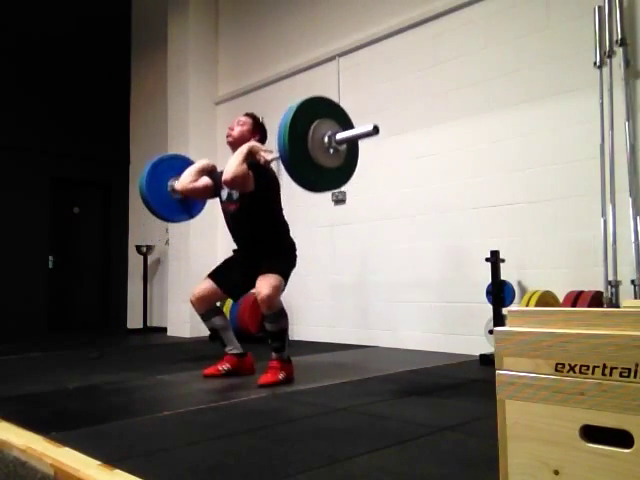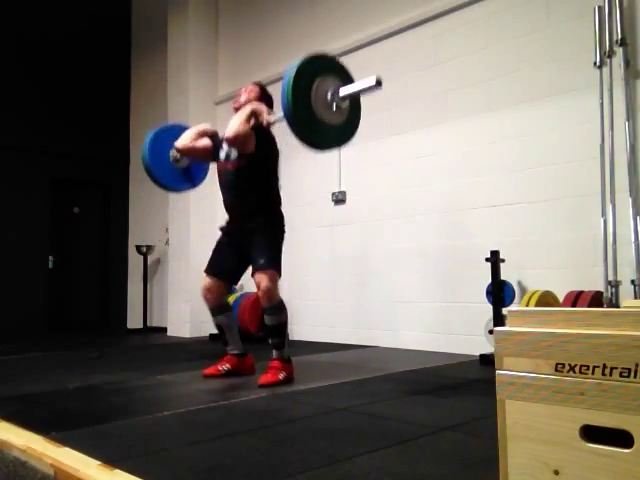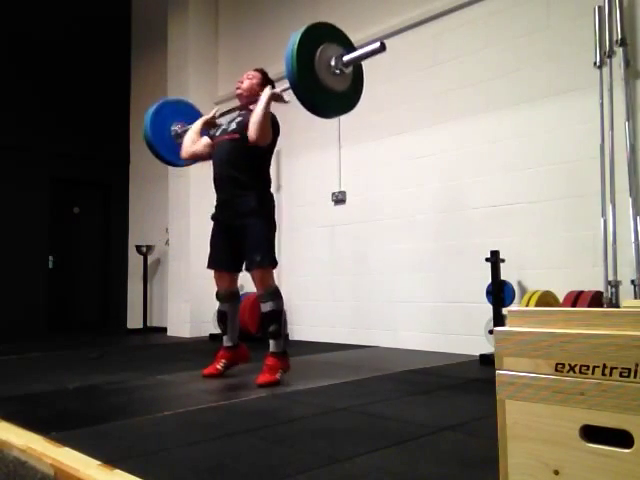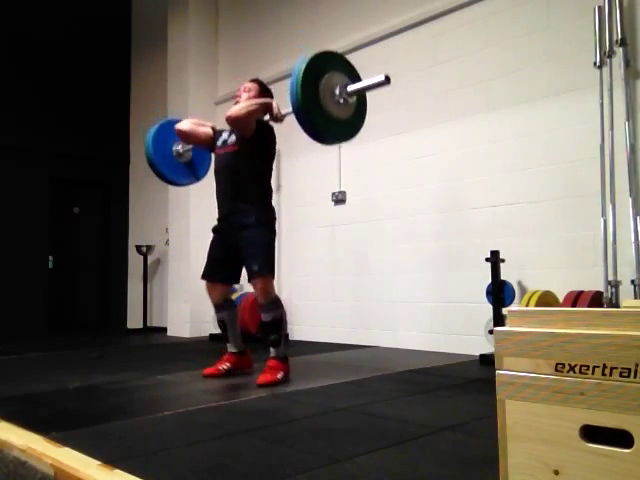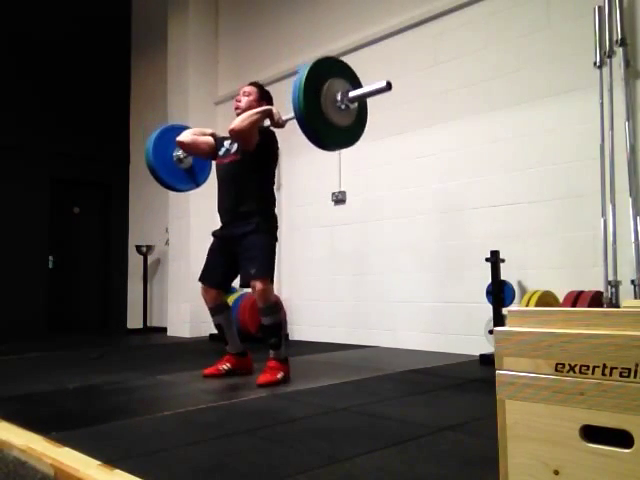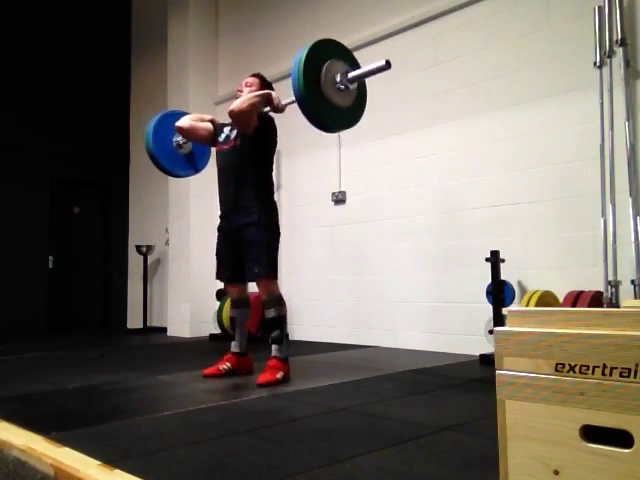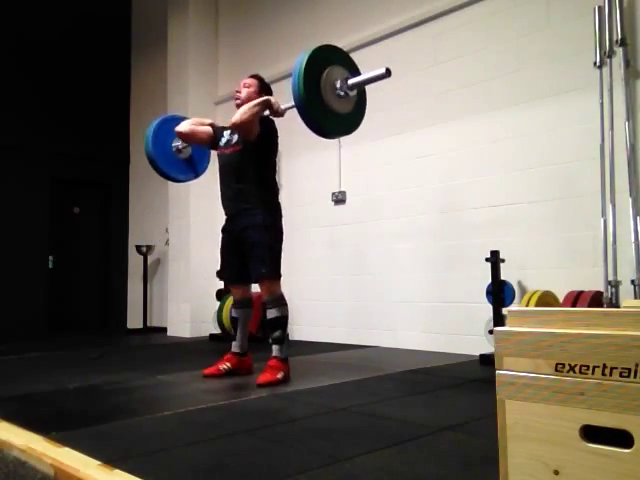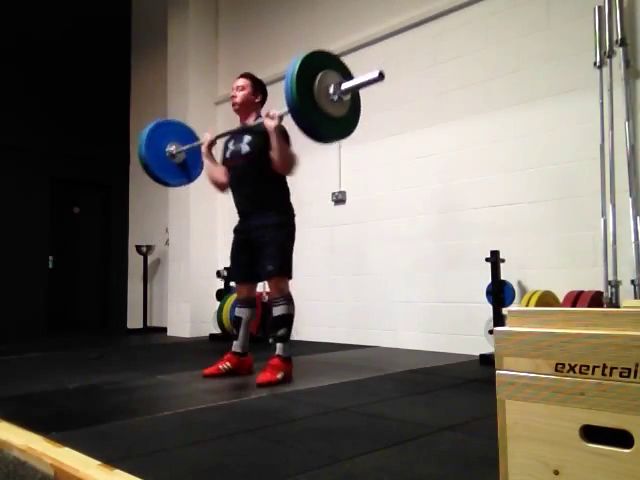
dt=0.2s
person 1, frame 1
left shoulder: (258, 170)
right shoulder: (223, 175)
left elbow: (231, 178)
right elbow: (182, 187)
left wrist: (246, 148)
right wrist: (203, 165)
left hip: (275, 253)
right hip: (246, 254)
left knee: (266, 293)
right knee: (200, 296)
left ankle: (281, 363)
right ankle: (236, 356)
person 1, frame 2
left shoulder: (260, 135)
right shoulder: (221, 142)
left elbow: (233, 135)
right elbow: (182, 147)
left wrist: (251, 112)
right wrist: (204, 130)
left hip: (264, 226)
right hip: (235, 228)
left knee: (265, 286)
right knee: (211, 290)
left ankle: (281, 361)
right ankle: (237, 356)
person 1, frame 3
left shoulder: (264, 118)
right shoulder: (221, 125)
left elbow: (256, 138)
right elbow: (188, 154)
left wrist: (265, 97)
right wrist: (203, 121)
left hip: (254, 208)
right hip: (225, 210)
left knee: (262, 278)
right knee: (224, 282)
left ankle: (277, 356)
right ankle: (231, 348)
person 1, frame 4
left shoulder: (260, 130)
right shoulder: (222, 135)
left elbow: (233, 117)
right elbow: (183, 128)
left wrist: (265, 107)
right wrist: (210, 127)
left hip: (255, 220)
right hip: (227, 222)
left knee: (262, 286)
right knee: (216, 289)
left ankle: (278, 360)
right ankle: (237, 354)
person 1, frame 5
left shoulder: (263, 138)
right shoulder: (224, 143)
left elbow: (237, 128)
right elbow: (183, 140)
left wrist: (267, 113)
right wrist: (210, 133)
left hip: (256, 227)
right hip: (228, 229)
left knee: (261, 289)
right knee: (211, 293)
left ankle: (278, 361)
right ankle: (237, 355)
person 1, frame 6
left shoulder: (261, 123)
right shoulder: (224, 129)
left elbow: (236, 110)
right elbow: (182, 126)
left wrist: (266, 99)
right wrist: (209, 118)
left hip: (257, 218)
right hip: (229, 219)
left knee: (266, 286)
right knee: (235, 290)
left ankle: (279, 360)
right ankle: (239, 355)
person 1, frame 7
left shoulder: (263, 126)
right shoulder: (223, 133)
left elbow: (239, 120)
right elbow: (182, 130)
left wrist: (265, 104)
right wrist: (209, 124)
left hip: (261, 218)
right hip: (233, 221)
left knee: (268, 287)
right knee: (238, 290)
left ankle: (279, 360)
right ankle: (239, 355)
person 1, frame 8
left shoulder: (269, 129)
right shoulder: (230, 140)
left elbow: (285, 167)
right elbow: (222, 183)
left wrist: (273, 129)
right wrist: (207, 152)
left hip: (273, 219)
right hip: (245, 222)
left knee: (276, 284)
right knee: (243, 289)
left ankle: (281, 360)
right ankle: (238, 355)
